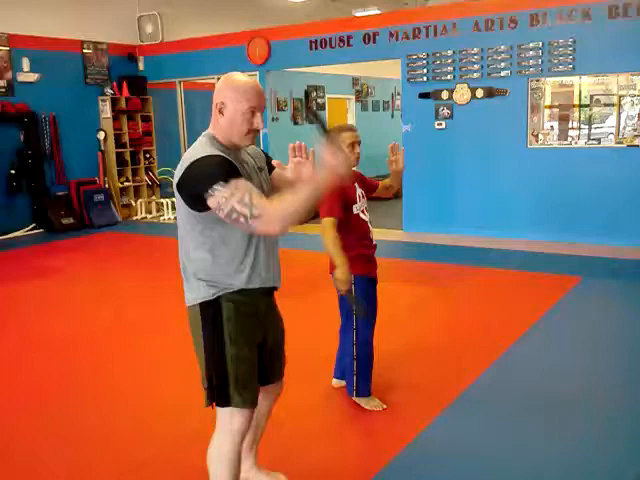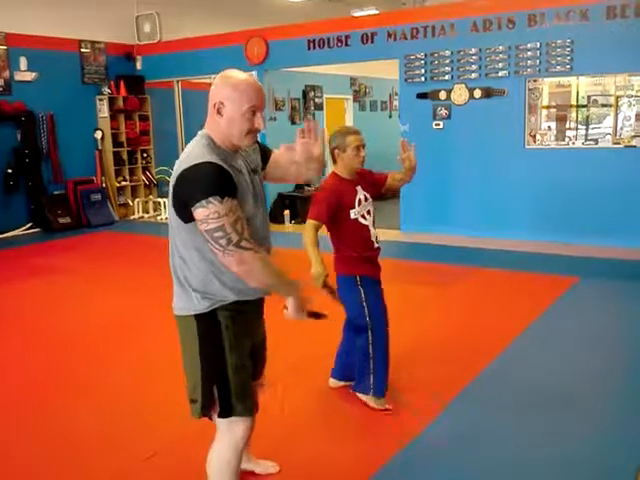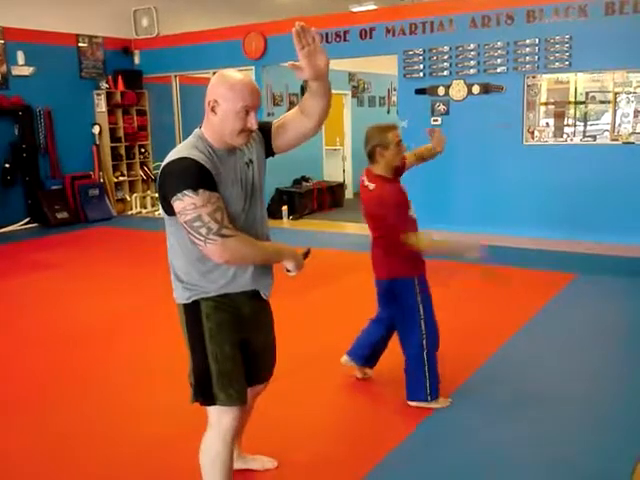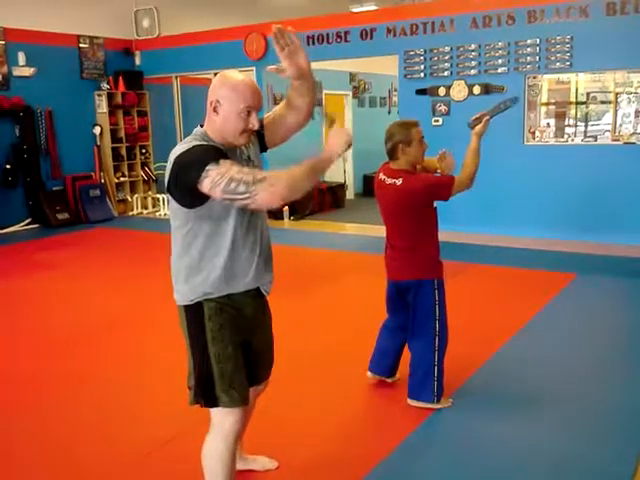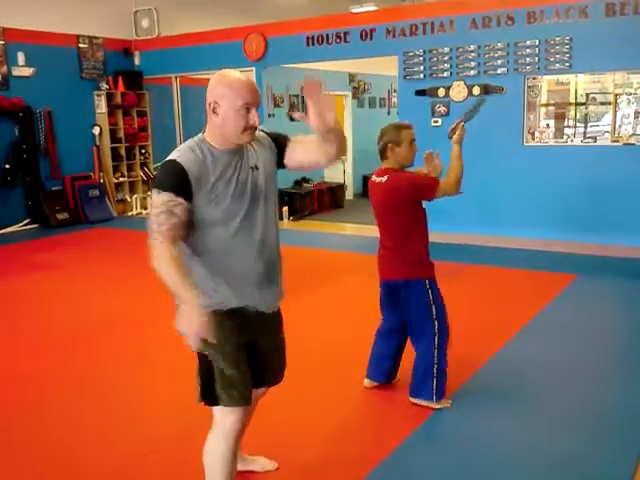
dt=0.5s
person 1, frame 1
left shoulder: (250, 155)
right shoulder: (206, 165)
left elbow: (289, 198)
right elbow: (268, 220)
left wrist: (304, 180)
right wrist: (326, 178)
left hip: (257, 294)
right hip: (221, 301)
left knee: (266, 387)
right knee: (234, 415)
person 1, frame 2
left shoulder: (247, 150)
right shoulder: (203, 171)
left elbow: (299, 169)
right elbow: (241, 258)
left wrist: (311, 159)
right wrist: (291, 291)
left hip: (240, 301)
right hip: (212, 311)
left knee: (248, 387)
right knee: (235, 422)
person 1, frame 3
left shoulder: (252, 141)
right shoulder: (186, 167)
left elbow: (310, 120)
right elbow: (223, 248)
left wrist: (319, 79)
right wrist: (284, 253)
left hip: (252, 292)
right hip: (211, 302)
left knee: (253, 383)
right knee: (225, 413)
person 1, frame 4
left shoulder: (243, 138)
right shoulder: (194, 158)
left elbow: (297, 112)
right elbow: (271, 191)
left wrist: (301, 75)
right wrist: (327, 156)
left hip: (249, 292)
right hip: (213, 301)
left knee: (252, 385)
right knee: (227, 413)
person 1, frame 5
left shoulder: (265, 147)
right shoulder: (182, 168)
left elbow: (326, 152)
right elbow: (162, 241)
left wrist: (327, 130)
right wrist: (188, 300)
left hip: (263, 299)
right hip: (217, 307)
left knee: (255, 387)
right knee: (229, 414)
person 2, frame 1
left shoulder: (355, 178)
right shoulder: (332, 186)
left elbow: (387, 191)
right elbow: (328, 229)
left wrist: (397, 171)
right wrist: (340, 267)
left hip: (364, 265)
right hip: (351, 270)
left knee: (357, 325)
right knee: (359, 329)
left ankle: (343, 375)
right ankle: (359, 390)
person 2, frame 2
left shoulder: (364, 177)
right shoulder: (330, 190)
left elbow: (398, 181)
right elbow: (310, 229)
left wrist: (409, 168)
right wrist: (316, 263)
left hip: (367, 267)
right hip: (353, 272)
left knee: (359, 324)
right knee: (374, 327)
left ankle: (342, 375)
right ankle: (370, 389)
person 2, frame 3
left shoulder: (373, 174)
right shoulder: (388, 196)
left elbow: (412, 158)
right elbow: (414, 241)
left wrist: (433, 149)
right wrist: (459, 248)
left hip: (386, 268)
right hip: (404, 271)
left knee: (388, 317)
right knee: (421, 333)
left ankle: (357, 358)
right ankle: (424, 395)
person 2, frame 4
left shoulder: (383, 174)
right shoulder: (418, 186)
left elbow: (418, 165)
right elbow: (465, 181)
left wrist: (438, 166)
right wrist: (476, 137)
left hip: (395, 268)
right hip: (422, 272)
left knee: (397, 320)
right knee: (429, 332)
left ankle: (381, 368)
right ankle: (424, 394)
person 2, frame 5
left shoulder: (379, 178)
right shoulder: (404, 183)
left elbow: (424, 188)
right elbow: (452, 186)
left wrist: (432, 174)
right wrist: (456, 146)
left hip: (390, 268)
right hip: (413, 271)
left knee: (393, 322)
right knee: (432, 330)
left ankle: (378, 374)
right ankle: (426, 392)
